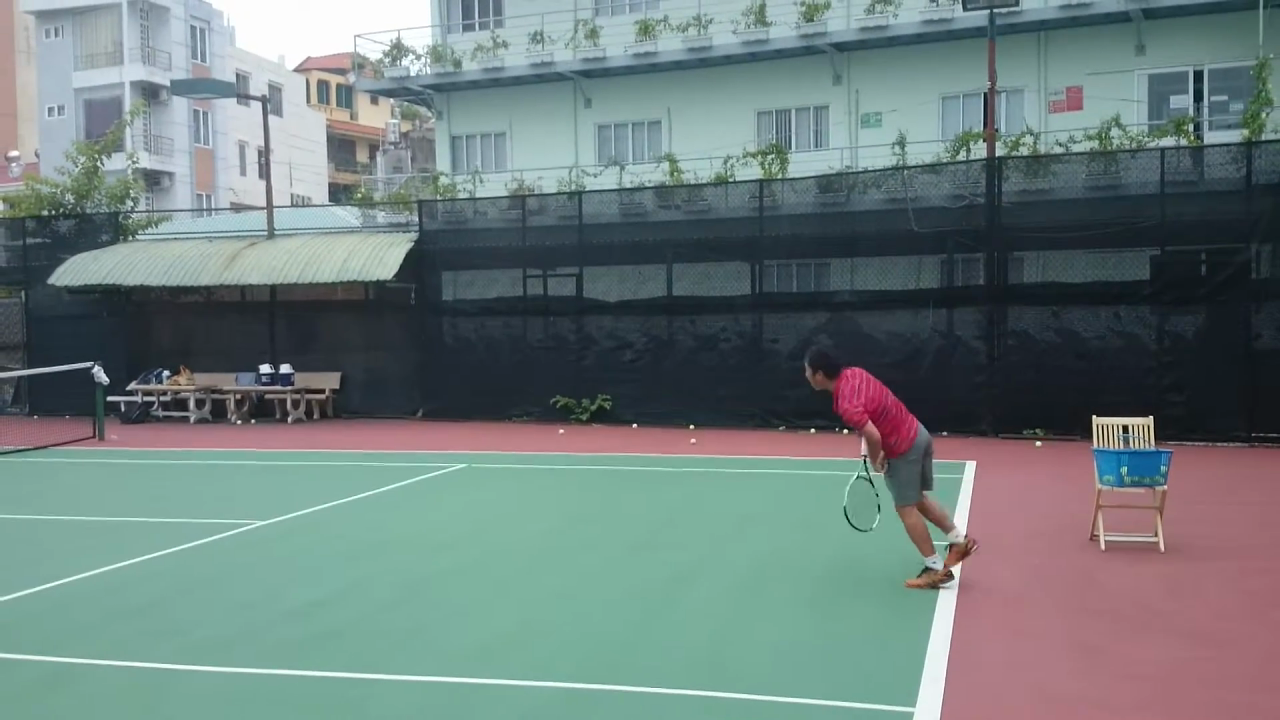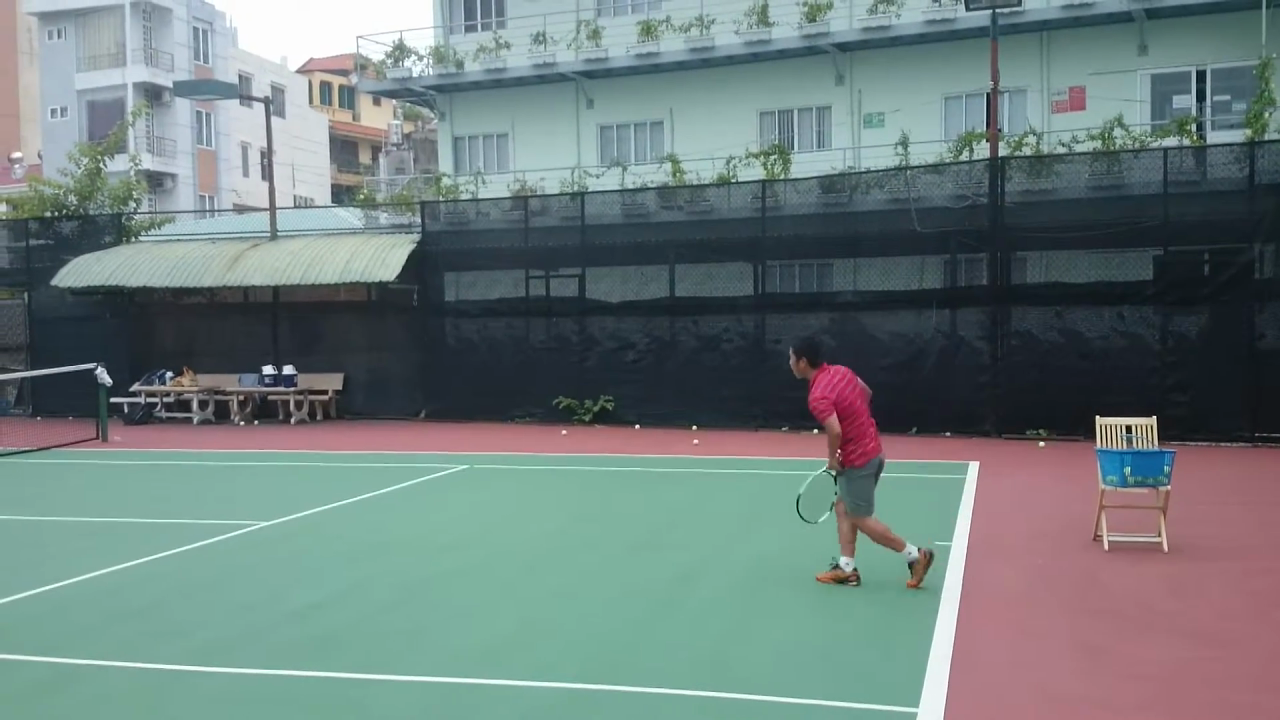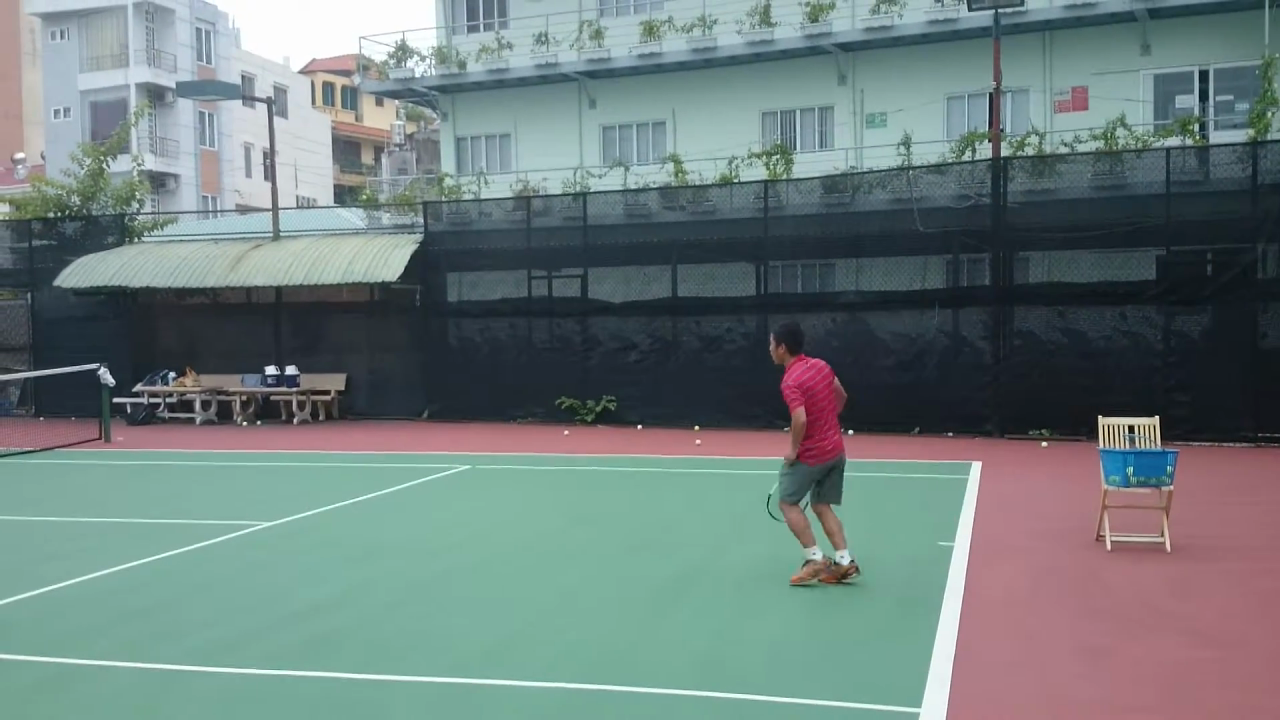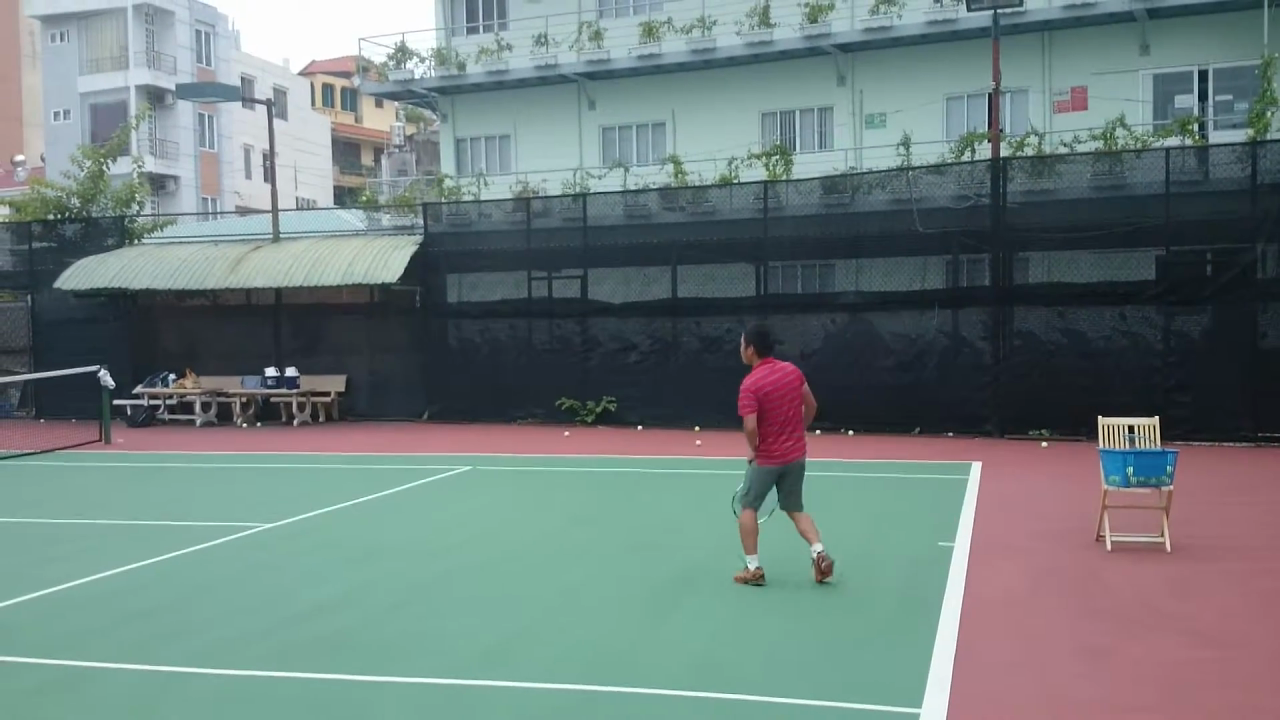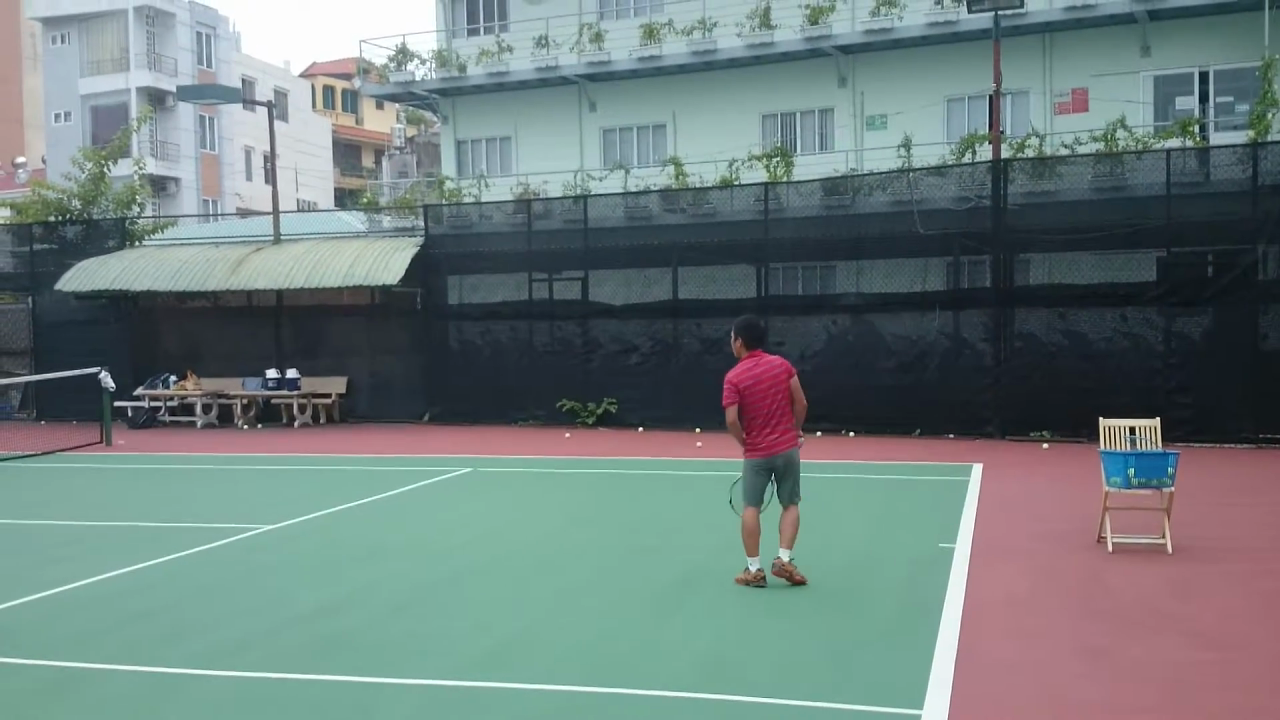
dt=0.2s
person 1, frame 1
left shoulder: (846, 405)
right shoulder: (855, 373)
left elbow: (874, 437)
left wrist: (875, 459)
left hip: (901, 448)
right hip: (918, 434)
left knee: (906, 508)
right knee: (918, 499)
left ankle: (937, 568)
right ankle: (959, 540)
person 1, frame 2
left shoulder: (818, 396)
right shoulder: (840, 371)
left elbow: (835, 430)
right elbow: (866, 394)
left wrist: (833, 458)
left hip: (857, 460)
right hip: (872, 450)
left knee: (862, 519)
right knee: (843, 507)
left ankle: (915, 555)
right ankle: (846, 567)
person 1, frame 3
left shoulder: (791, 381)
right shoulder: (821, 366)
left elbow: (800, 421)
right elbow: (842, 397)
left wrist: (793, 450)
left hip: (810, 456)
right hip: (836, 451)
left knee: (788, 504)
right knee: (823, 506)
left ankle: (816, 558)
right ankle: (844, 562)
person 1, frame 4
left shoulder: (749, 385)
right shoulder: (793, 371)
left elbow: (750, 428)
right elbow: (811, 406)
left wrist: (753, 450)
left hip: (767, 460)
right hip: (796, 456)
left knee: (747, 508)
right knee: (795, 510)
left ankle: (753, 568)
right ankle: (819, 553)
person 1, frame 5
left shoulder: (733, 377)
right shoulder: (782, 365)
left elbow: (731, 420)
right elbow: (801, 404)
left wrist: (745, 442)
right wrist: (795, 430)
left hip: (757, 453)
right hip: (788, 448)
left knee: (751, 508)
right knee: (790, 505)
left ankle: (754, 570)
right ankle: (784, 560)
